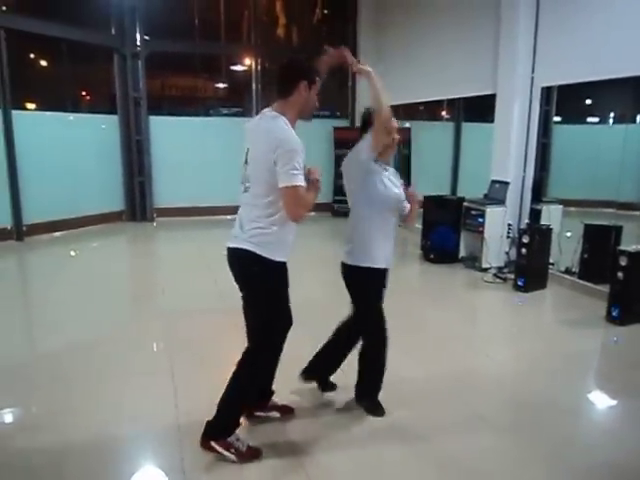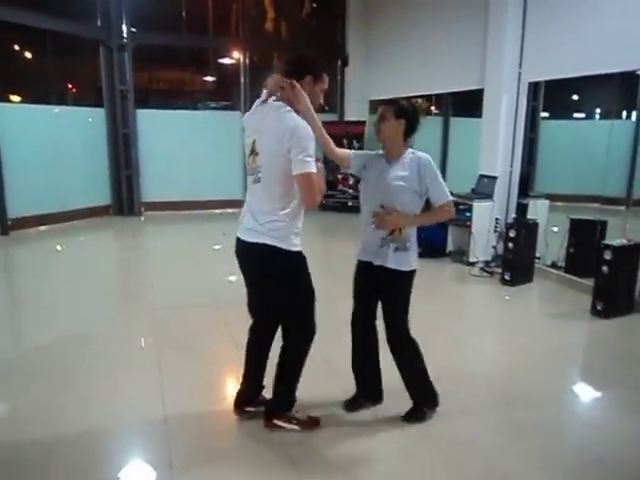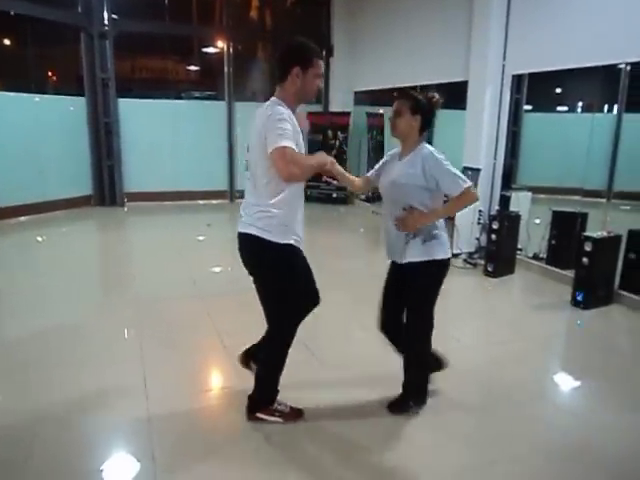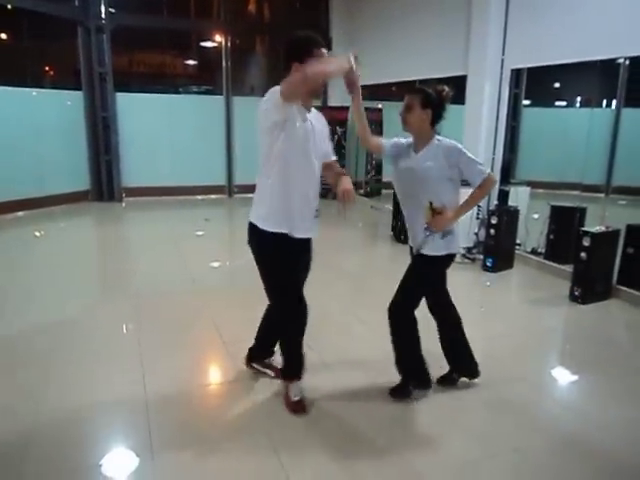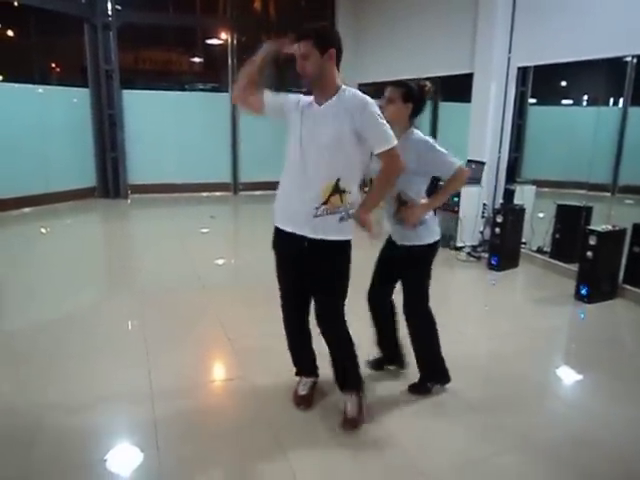
dt=0.4s
person 1, frame 1
left shoulder: (262, 121)
right shoulder: (288, 140)
left elbow: (293, 81)
right elbow: (297, 210)
left wrist: (322, 65)
right wrist: (314, 184)
left hip: (243, 248)
right hip: (262, 256)
left knee: (275, 328)
right knee: (263, 342)
left ankle: (257, 399)
right ankle: (220, 430)
person 1, frame 2
left shoulder: (257, 115)
right shoulder: (297, 129)
left elbow: (265, 98)
right elbow: (310, 197)
left wrist: (275, 83)
right wrist: (320, 174)
left hip: (248, 241)
right hip: (278, 249)
left knee: (264, 323)
right knee: (300, 330)
left ankle: (249, 398)
right ankle: (280, 409)
person 1, frame 3
left shoulder: (280, 115)
right shoulder: (277, 117)
right elbow: (288, 170)
left wrist: (310, 160)
right wrist: (320, 161)
left hip: (278, 236)
right hip: (267, 239)
left knee: (306, 299)
right knee: (285, 318)
left ankle: (257, 355)
right ankle: (262, 402)
person 1, frame 4
left shoulder: (318, 120)
right shoulder: (277, 108)
left elbow: (329, 164)
right elbow: (306, 75)
left wrist: (342, 180)
right wrist: (343, 64)
left hip: (302, 232)
right hip: (270, 231)
left knee: (285, 303)
right knee: (293, 307)
left ankle: (258, 354)
right ankle: (292, 375)
person 1, frame 5
left shoulder: (358, 106)
right shoulder: (294, 105)
left elbow: (394, 163)
right elbow: (242, 95)
left wrist: (366, 206)
right wrist: (271, 48)
left hip: (332, 237)
right hip: (287, 231)
left knee: (330, 318)
right knee: (293, 311)
left ankle: (351, 386)
right ankle: (306, 373)
person 2, frame 1
left shoulder: (392, 174)
right shoulder: (359, 163)
left elbow: (403, 216)
right elbow: (382, 119)
left wrist: (412, 206)
right wrist: (371, 78)
left hip: (377, 262)
right hip: (363, 263)
left knee: (361, 322)
right knee: (376, 330)
left ankle: (317, 369)
right ankle: (367, 392)
person 2, frame 2
left shoulder: (420, 163)
right shoulder: (370, 160)
left elbow: (446, 210)
right elbow: (332, 151)
left wrist: (405, 220)
right wrist: (307, 110)
left hip: (398, 262)
right hip: (369, 257)
left knee: (397, 331)
right knee: (361, 324)
left ankle: (425, 397)
right ankle: (368, 390)
person 2, frame 3
left shoulder: (428, 159)
right shoulder: (391, 158)
left elbow: (468, 195)
right elbow: (360, 185)
left wrist: (427, 217)
right wrist: (334, 171)
left hip: (429, 256)
right hip: (401, 256)
left knee: (416, 324)
right knee: (389, 322)
left ankle: (415, 392)
right ankle: (428, 362)
person 2, frame 4
left shoulder: (448, 150)
right shoulder: (401, 147)
left elbow: (487, 182)
right elbow: (368, 140)
left wrist: (455, 212)
right wrist: (356, 97)
left hip: (438, 248)
right hip: (420, 246)
left knee: (399, 308)
right knee: (440, 305)
left ankle: (415, 378)
right ankle: (463, 366)
person 2, frame 5
left shoulder: (420, 144)
left elbow: (460, 175)
left wrist: (427, 206)
left hip: (419, 237)
right hip: (397, 234)
left knee: (416, 305)
right knee: (378, 295)
left ankle: (434, 374)
right ankle: (391, 354)
